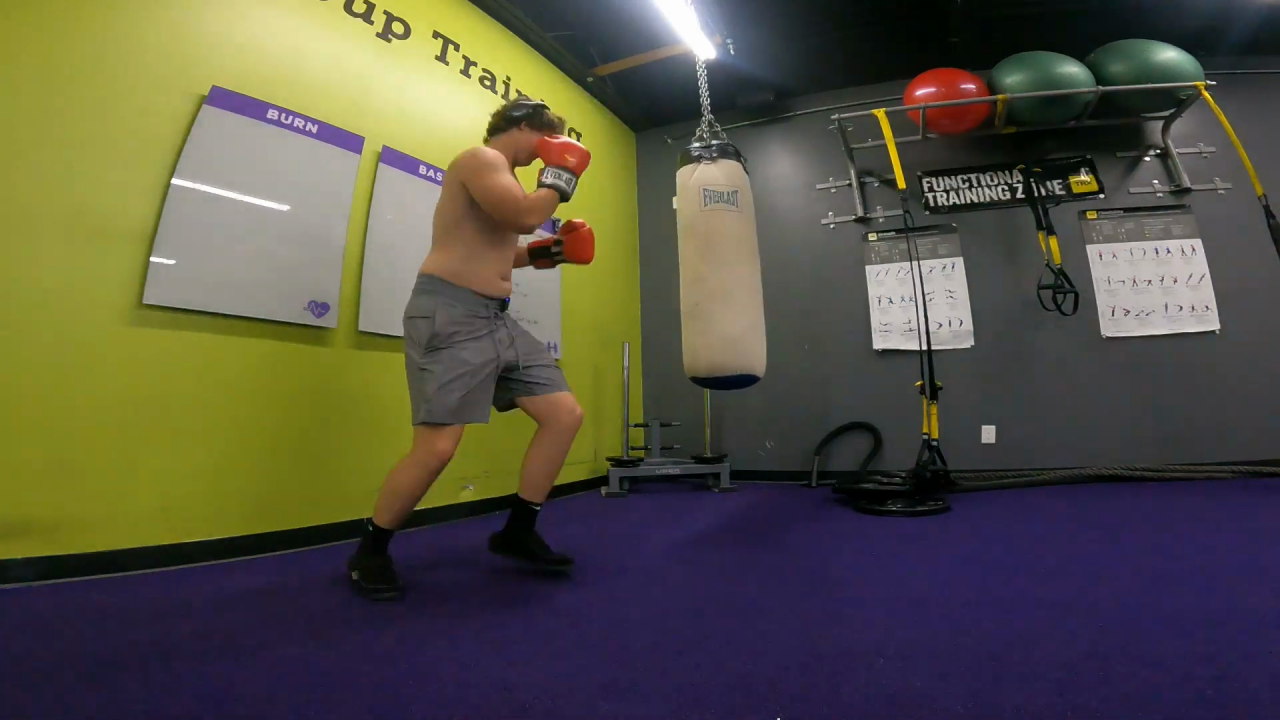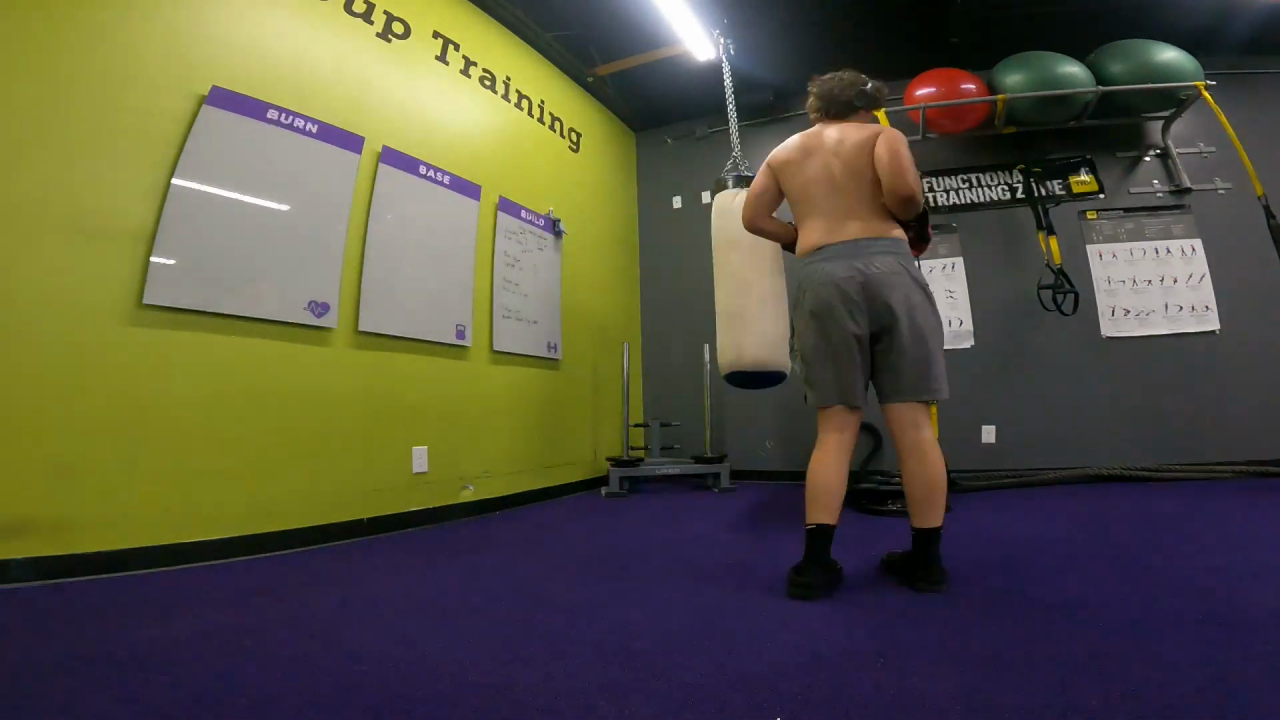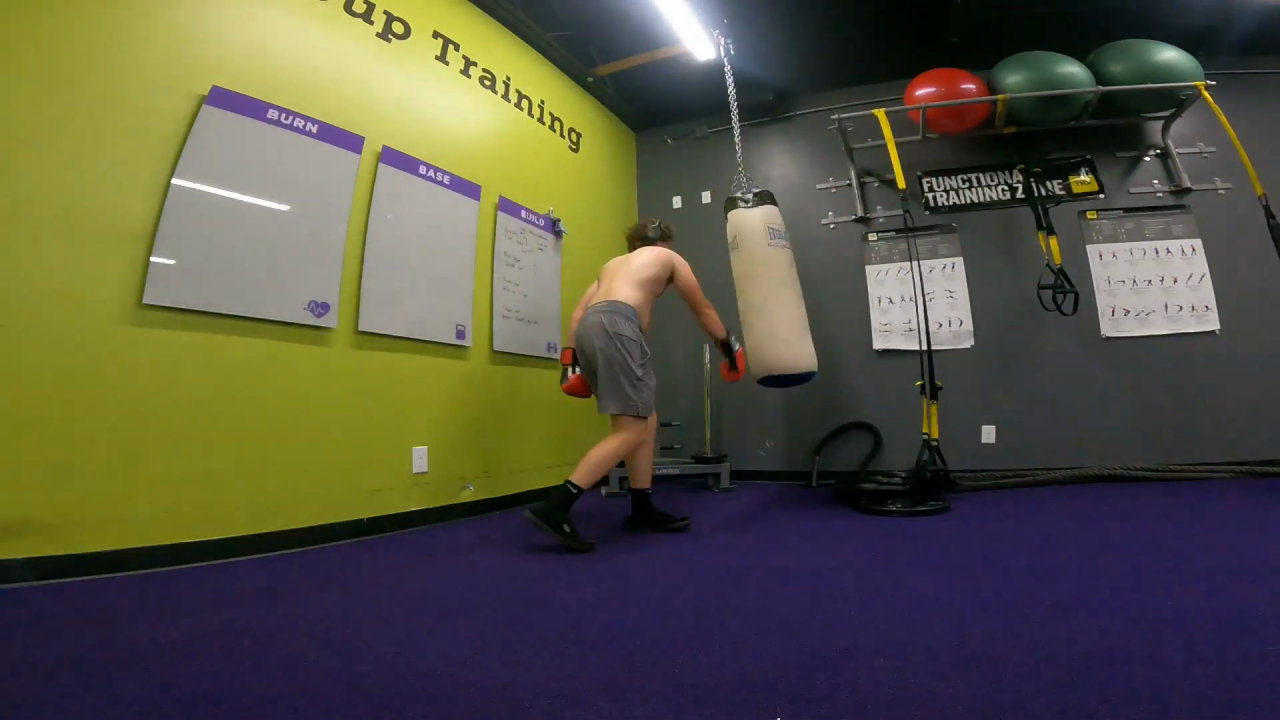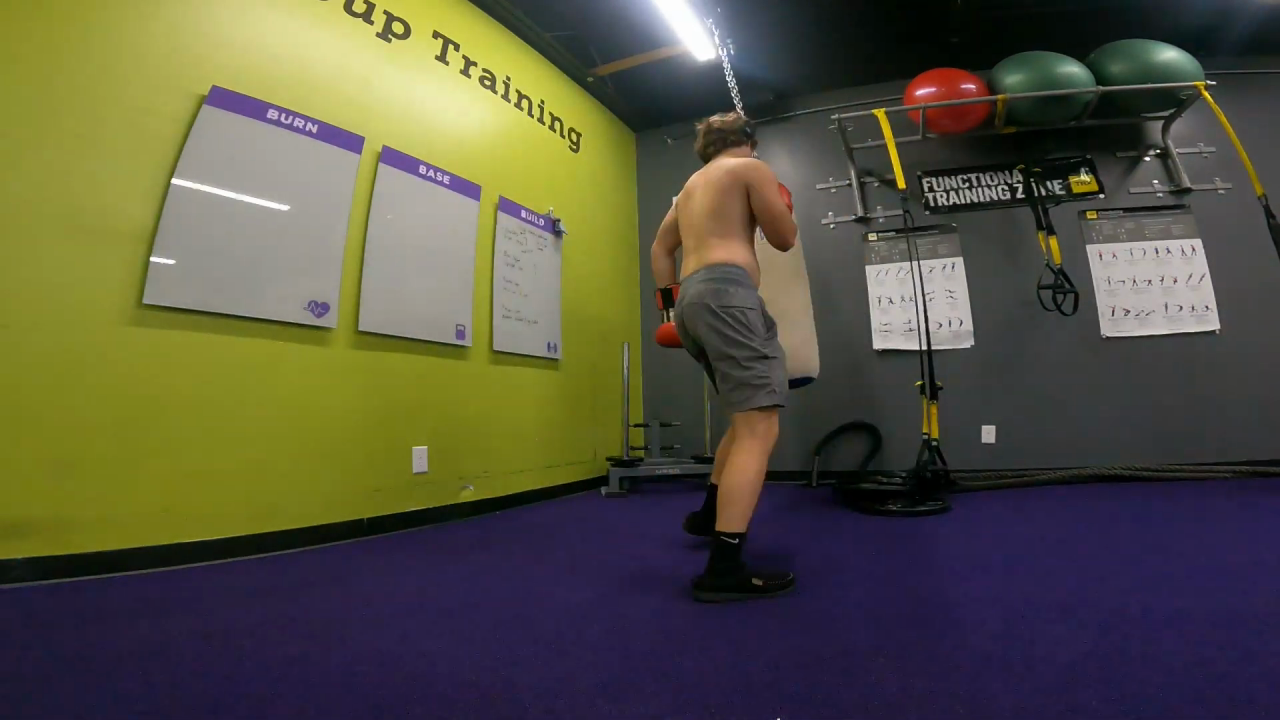
dt=1s
person 1, frame 1
left shoulder: (497, 175)
right shoulder: (479, 160)
right elbow: (518, 216)
left wrist: (545, 252)
right wrist: (557, 180)
left hip: (493, 318)
right hip: (447, 319)
left knee: (565, 415)
right knee: (436, 449)
left ankle: (518, 530)
right ankle: (372, 550)
person 1, frame 2
left shoulder: (786, 151)
right shoulder: (881, 136)
left elbow: (753, 217)
right elbow: (903, 188)
right wrist: (911, 221)
left hip: (825, 282)
right hip: (893, 274)
left knee: (836, 425)
right knee: (913, 428)
left ankle: (815, 563)
right ankle: (925, 558)
person 1, frame 3
left shoulder: (614, 265)
right shoulder: (669, 258)
left elbow: (579, 310)
right elbow: (703, 309)
left wrist: (571, 357)
right wrist: (731, 346)
left hip: (593, 328)
right hip: (616, 330)
left knee: (647, 424)
right knee: (630, 432)
left ankle: (643, 510)
right ankle: (556, 508)
person 1, frame 4
left shoulder: (693, 186)
right shoulder: (750, 168)
left elbow: (661, 246)
right elbow: (783, 237)
left wrist: (669, 302)
right wrist: (776, 205)
left hip: (695, 299)
right hip: (728, 296)
left knee: (751, 421)
right knee: (760, 429)
left ankle: (710, 516)
right ankle: (725, 568)
